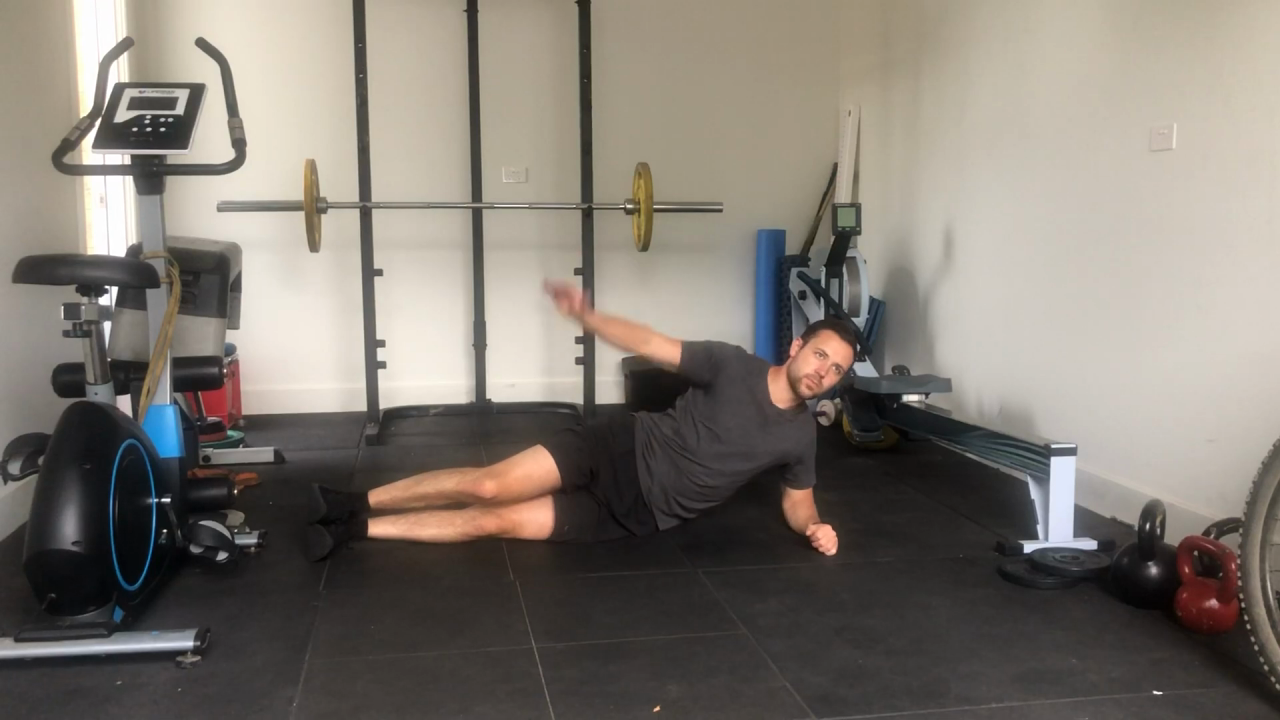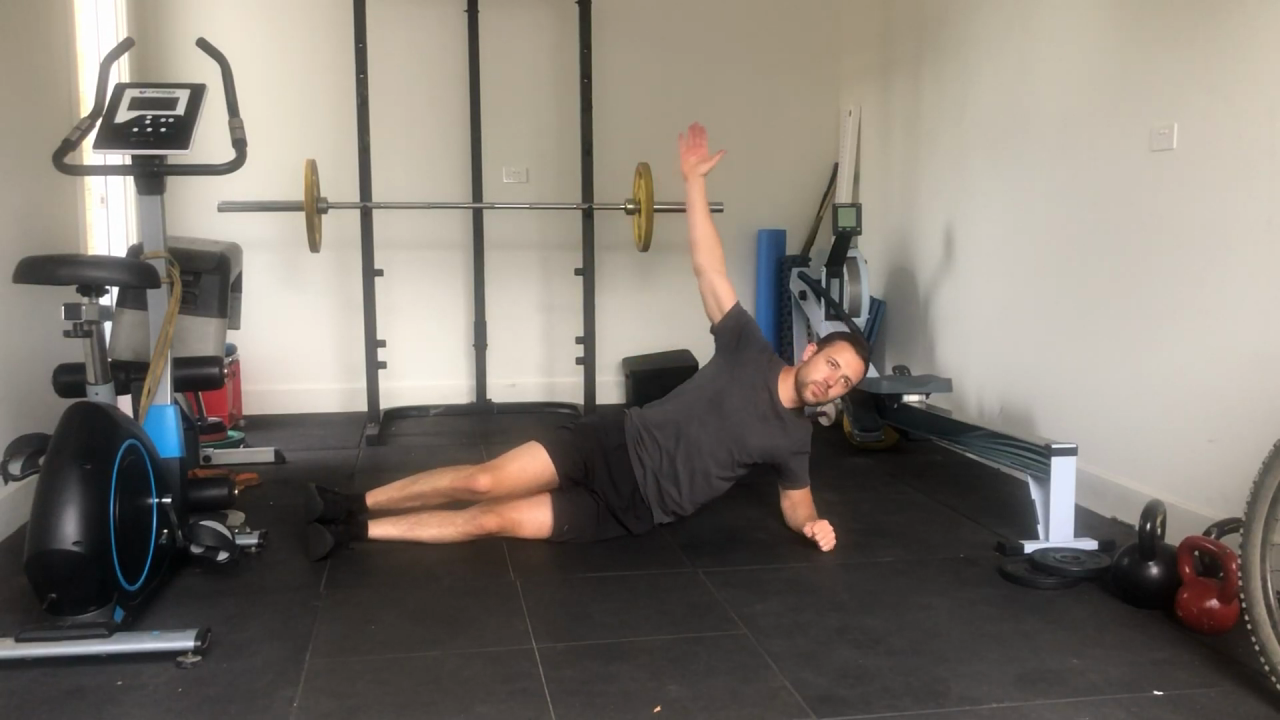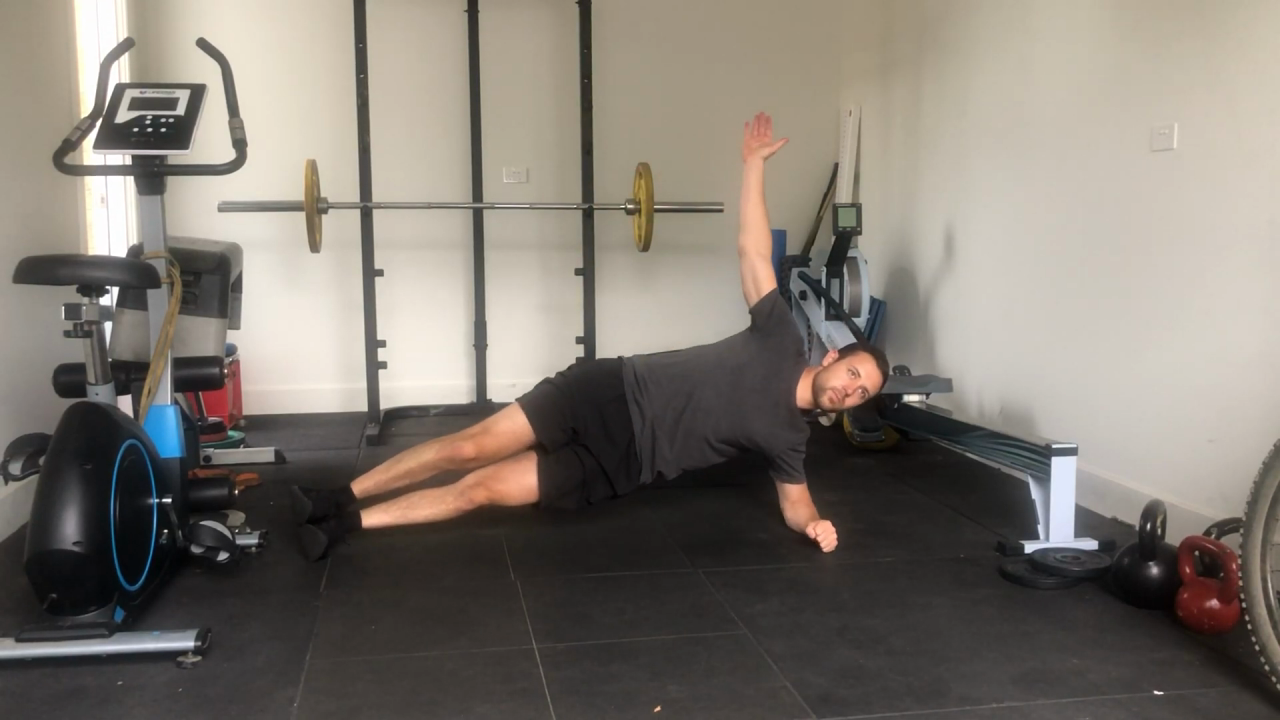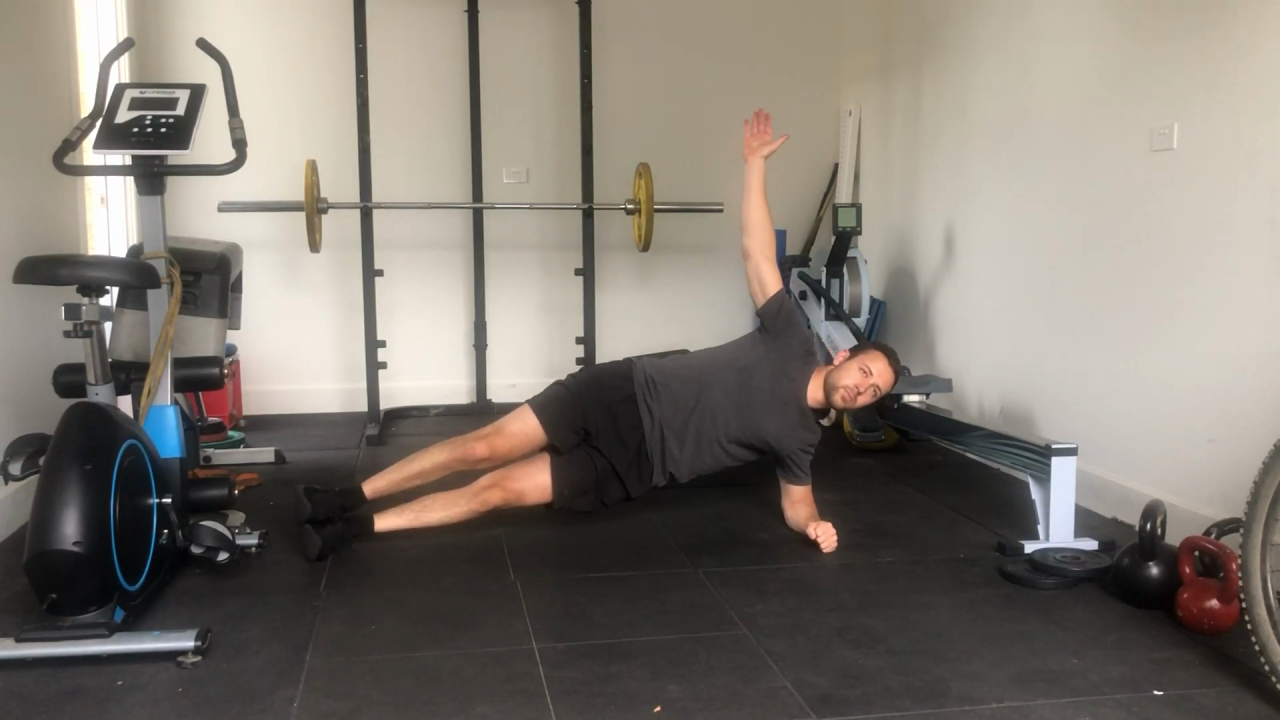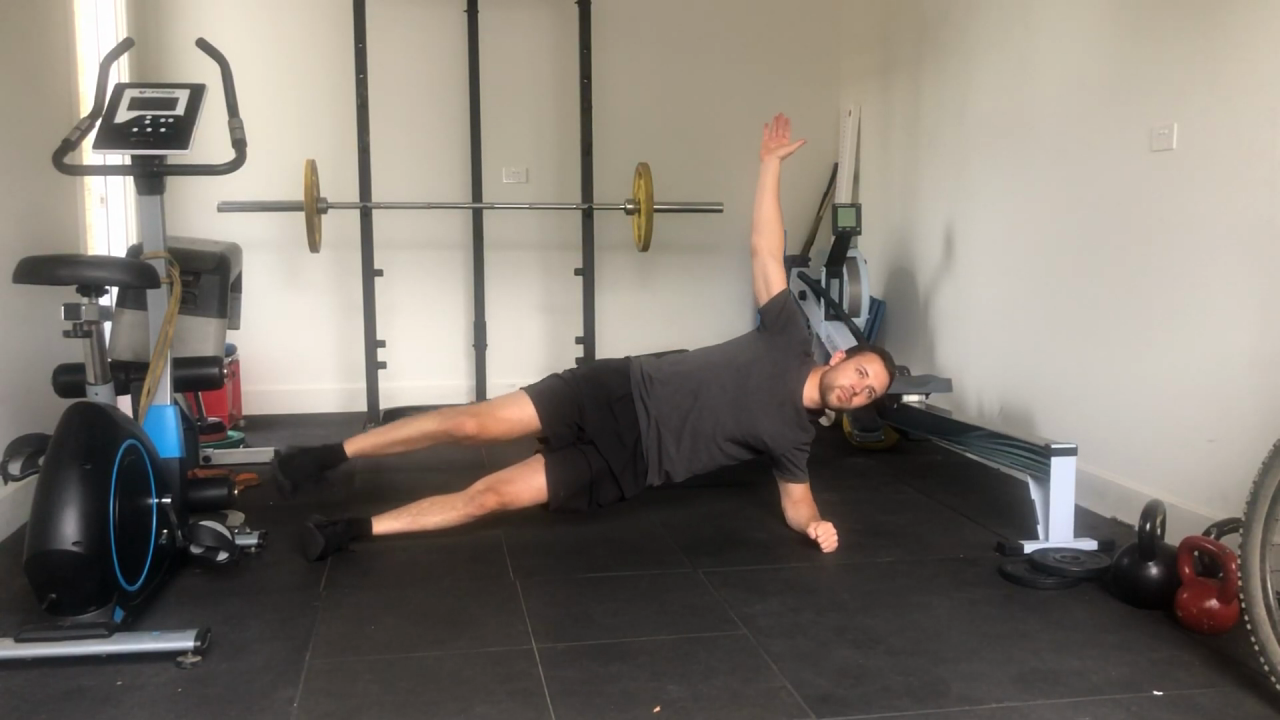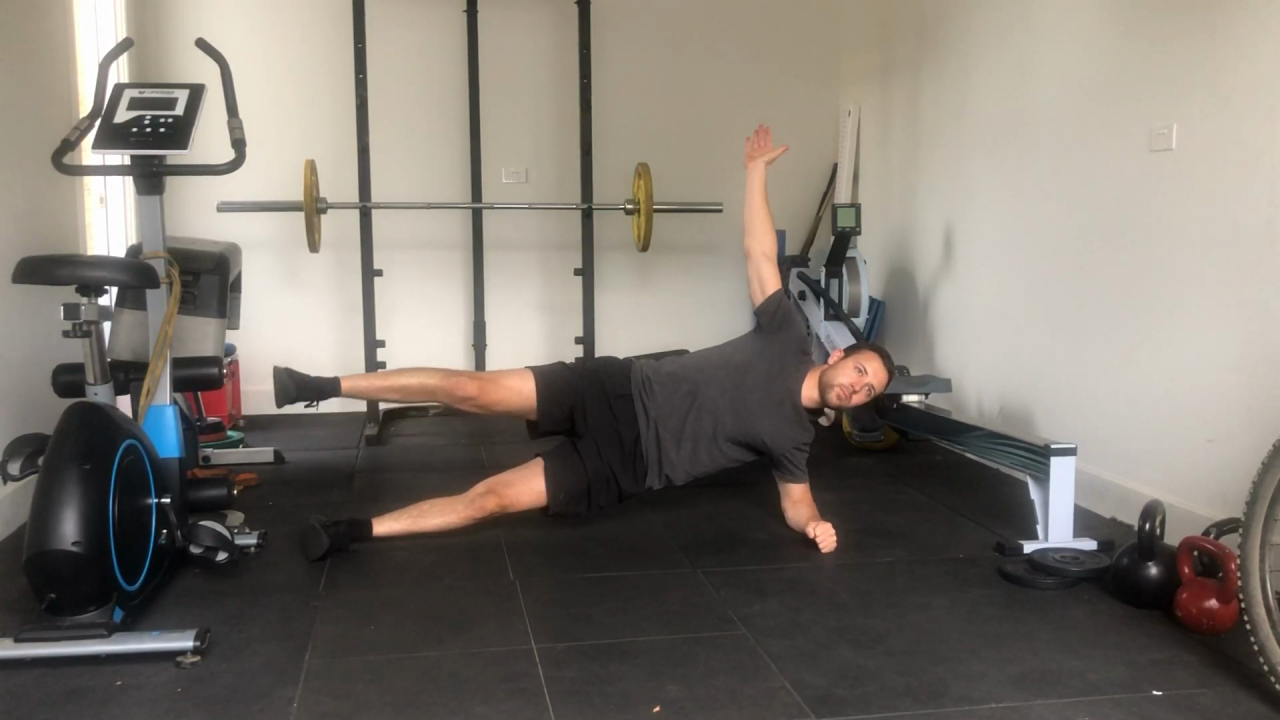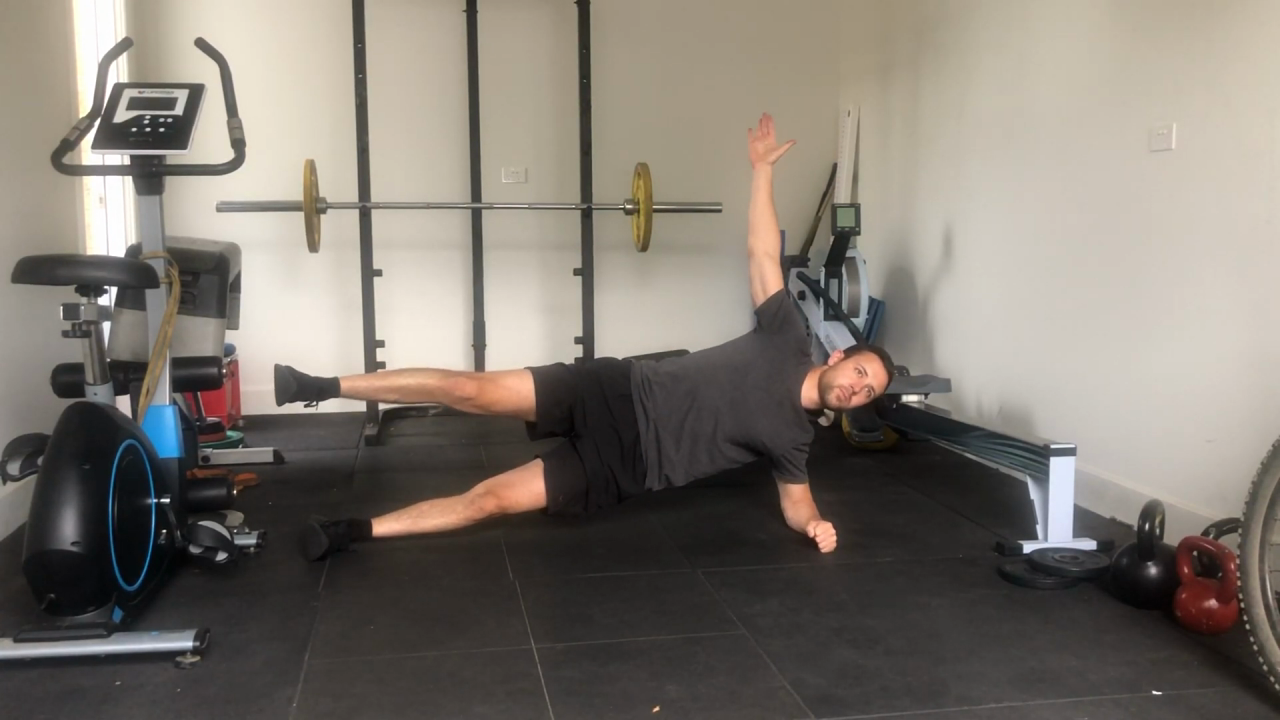
dt=0.5s
person 1, frame 1
left shoulder: (800, 434)
right shoulder: (733, 367)
left elbow: (797, 501)
right elbow: (649, 345)
left wrist: (815, 527)
right wrist: (590, 317)
left hip: (639, 511)
right hip: (620, 448)
left knee: (494, 520)
right knee: (492, 487)
left ankle: (359, 528)
right ankle: (358, 507)
person 1, frame 2
left shoulder: (793, 438)
right shoulder: (749, 351)
left elbow: (795, 499)
right elbow: (708, 269)
left wrist: (813, 526)
right wrist: (693, 179)
left hip: (634, 506)
right hip: (615, 442)
left knee: (492, 519)
right knee: (484, 483)
left ankle: (357, 532)
right ankle: (354, 506)
person 1, frame 3
left shoulder: (789, 434)
right shoulder: (782, 343)
left elbow: (794, 499)
right elbow: (753, 249)
left wrist: (815, 525)
right wrist: (754, 162)
left hip: (618, 458)
right hip: (609, 392)
left knee: (482, 489)
right knee: (473, 449)
left ankle: (350, 523)
right ankle: (343, 499)
person 1, frame 4
left shoulder: (800, 434)
right shoulder: (792, 340)
left elbow: (796, 498)
right elbow: (757, 252)
left wrist: (816, 525)
right wrist: (754, 162)
left hip: (632, 461)
right hip: (622, 394)
left knee: (497, 490)
right knee: (487, 447)
left ankle: (358, 526)
right ankle: (350, 500)
person 1, frame 5
left shoulder: (795, 434)
right shoulder: (791, 339)
left elbow: (795, 500)
right elbow: (765, 250)
left wrist: (816, 525)
right wrist: (771, 162)
left hip: (627, 459)
right hip: (619, 392)
left knee: (491, 494)
right knee: (475, 422)
left ankle: (352, 528)
right ankle: (334, 454)
person 1, frame 6
left shoulder: (794, 435)
right shoulder: (788, 339)
left elbow: (795, 500)
right elbow: (759, 253)
left wrist: (816, 525)
right wrist: (756, 169)
left hip: (625, 462)
right hip: (618, 393)
left knee: (491, 497)
right knee: (473, 388)
left ankle: (352, 531)
right ankle: (323, 385)
person 1, frame 7
left shoulder: (794, 435)
right shoulder: (788, 340)
left elbow: (794, 500)
right elbow: (763, 253)
left wrist: (816, 525)
right wrist: (762, 168)
left hip: (622, 464)
right hip: (619, 394)
left knee: (488, 500)
right knee: (473, 391)
left ankle: (352, 531)
right ankle: (323, 386)
